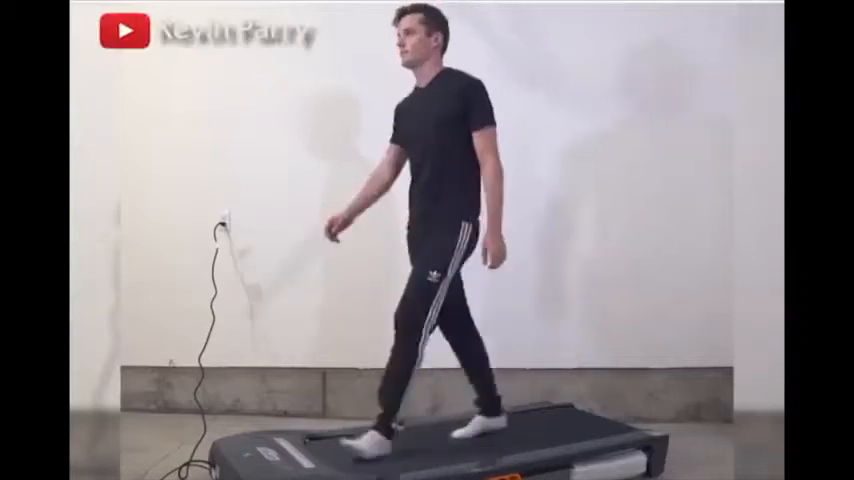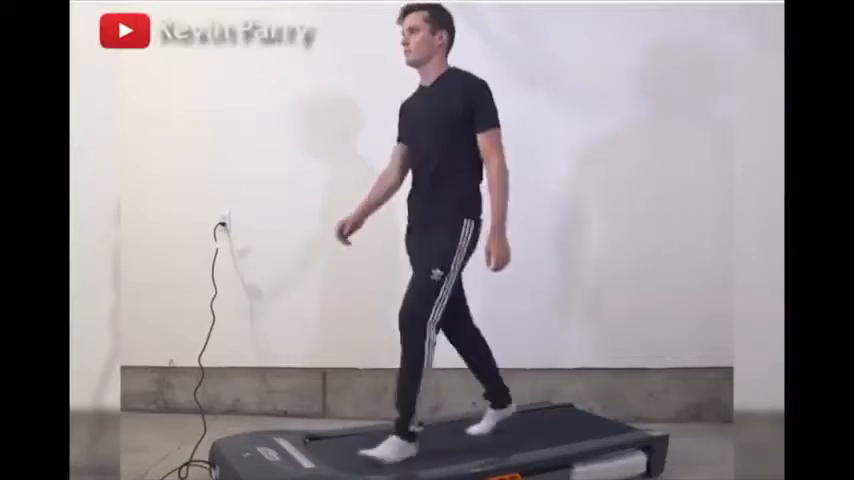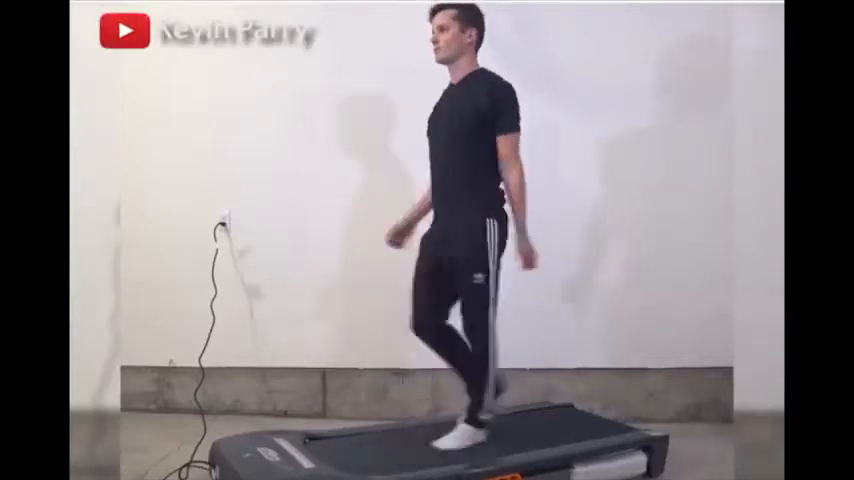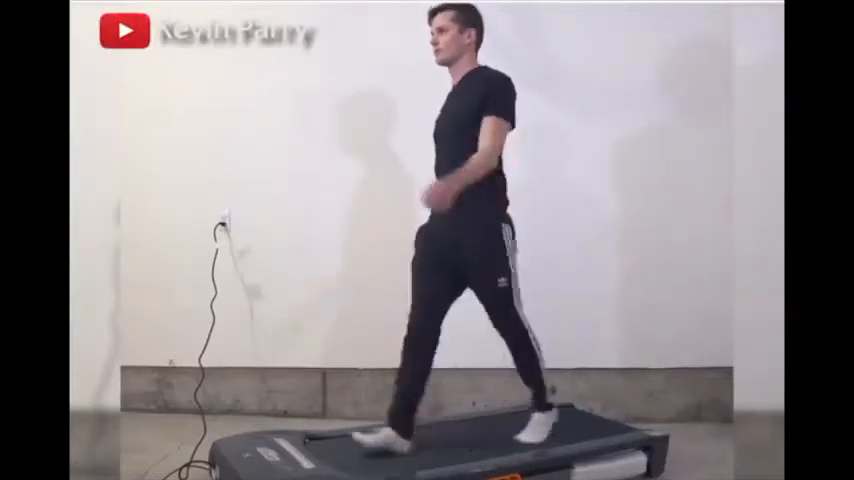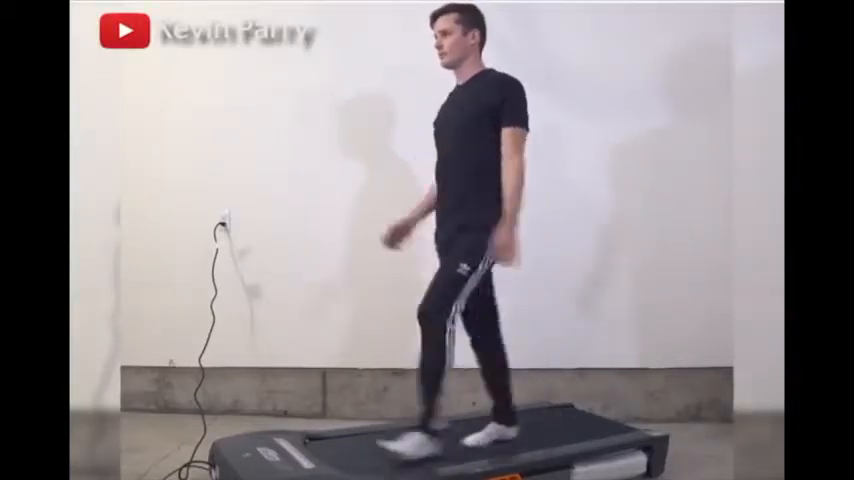
dt=0.7s
person 1, frame 1
left shoulder: (466, 89)
right shoulder: (406, 107)
left elbow: (489, 163)
right elbow: (387, 171)
left wrist: (494, 230)
right wrist: (348, 214)
left hip: (453, 227)
right hip: (422, 227)
left knee: (410, 322)
right knee: (454, 323)
left ankle: (383, 429)
right ankle: (490, 410)
person 1, frame 2
left shoulder: (469, 90)
right shoulder: (411, 105)
left elbow: (495, 165)
right elbow: (397, 169)
left wrist: (498, 233)
right wrist: (359, 215)
left hip: (455, 226)
right hip: (420, 226)
left knee: (416, 324)
right knee: (455, 322)
left ankle: (404, 433)
right ankle: (499, 401)
person 1, frame 3
left shoulder: (495, 91)
right shoulder: (445, 101)
left elbow: (511, 166)
left wrist: (523, 236)
right wrist: (410, 220)
left hip: (479, 227)
right hip: (443, 227)
left knee: (478, 324)
right knee: (424, 320)
left ankle: (475, 420)
right ankle: (487, 384)
person 1, frame 4
left shoulder: (495, 84)
right shoulder: (454, 96)
left elbow: (490, 152)
left wrist: (452, 185)
left hip: (483, 224)
right hip: (441, 227)
left knee: (509, 321)
right knee: (421, 327)
left ankle: (543, 405)
right ankle: (400, 428)
person 1, frame 5
left shoulder: (503, 89)
right shoulder: (452, 101)
left elbow: (513, 160)
left wrist: (507, 226)
right wrist: (411, 220)
left hip: (481, 230)
right hip: (451, 231)
left knee: (435, 316)
right knee: (483, 327)
left ankle: (427, 431)
right ankle: (505, 420)
